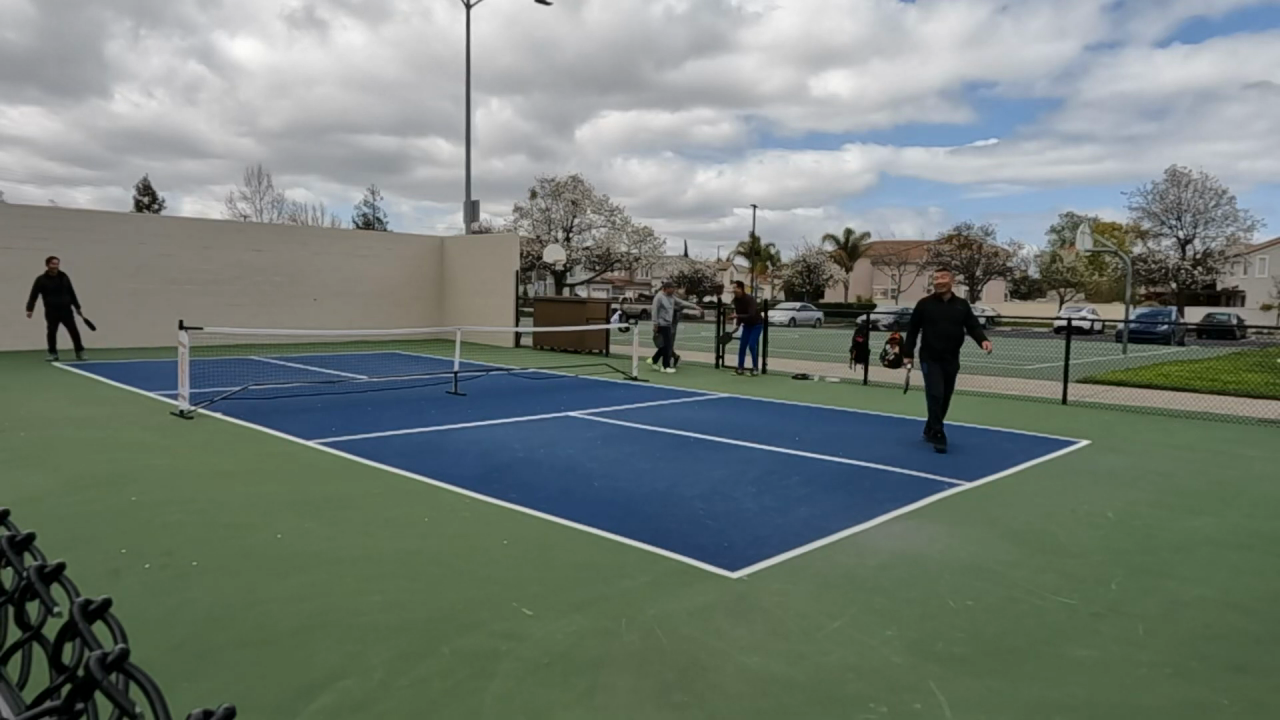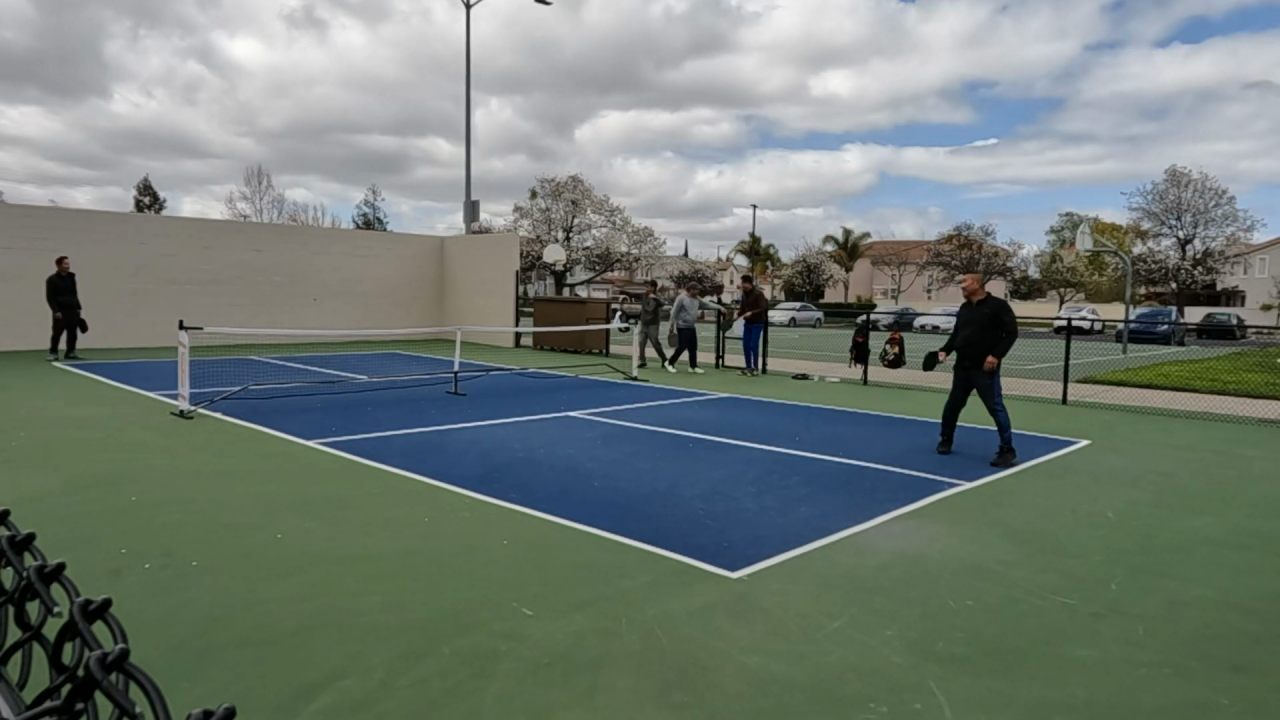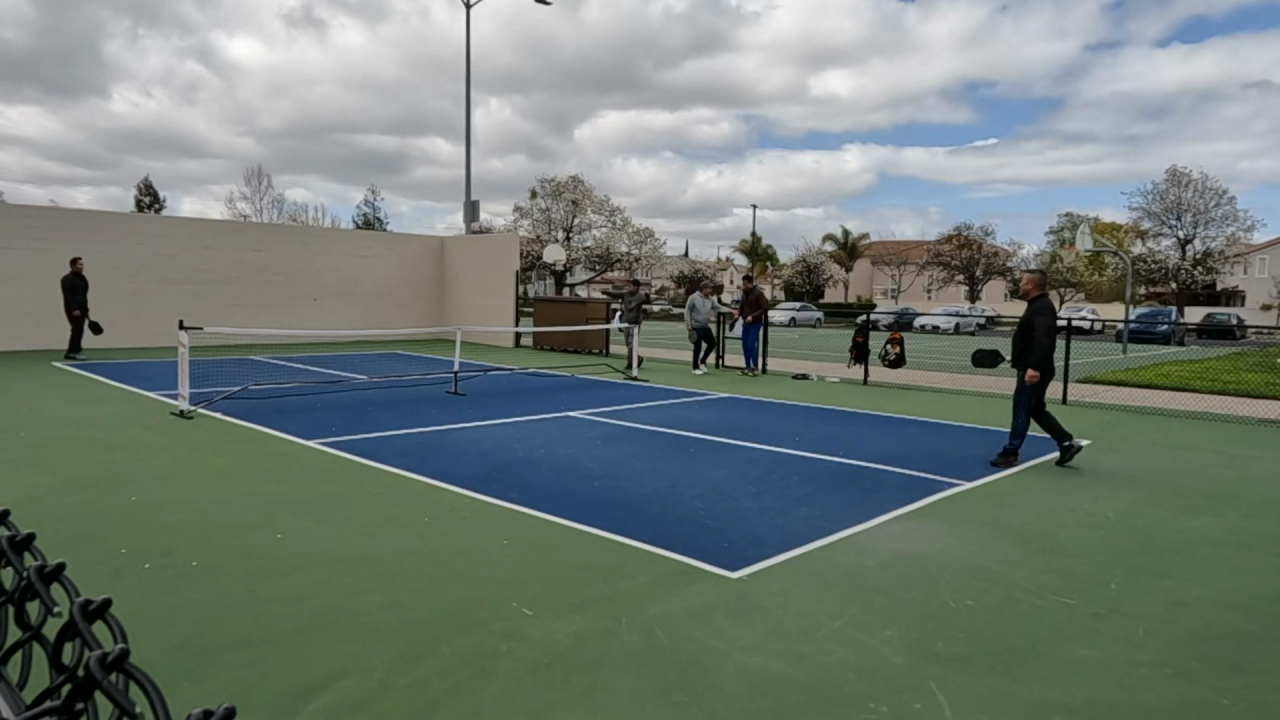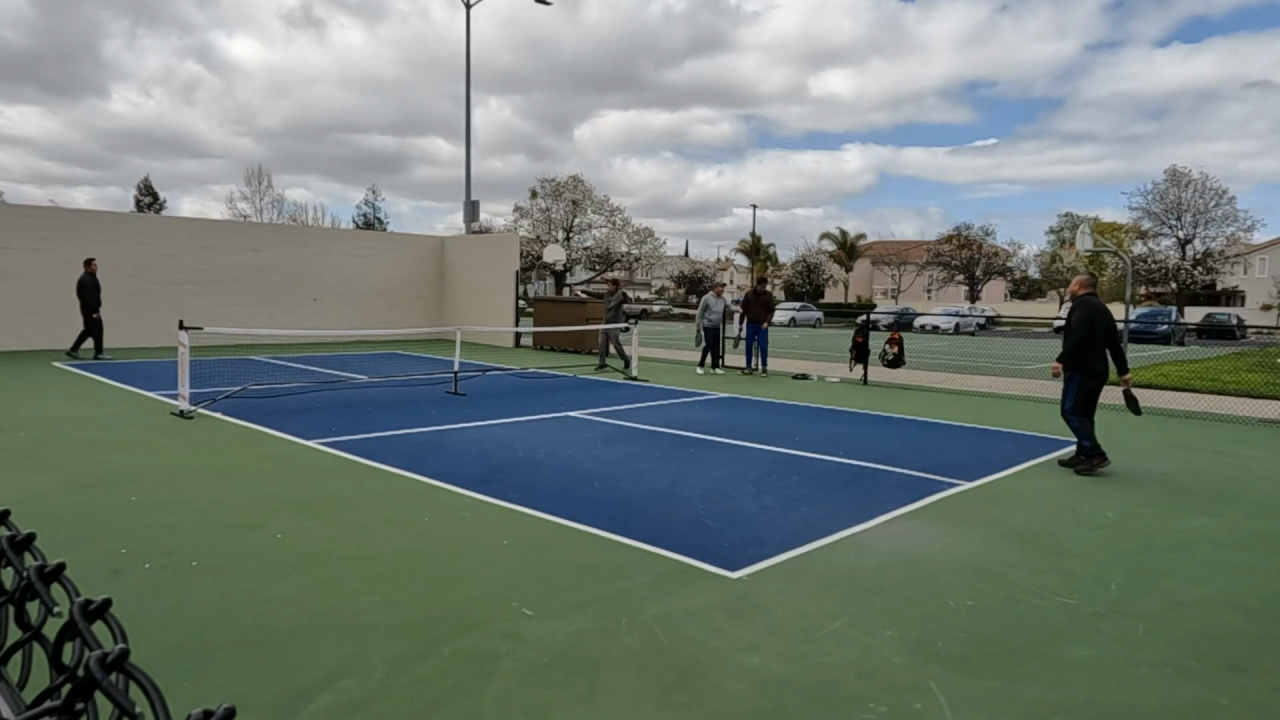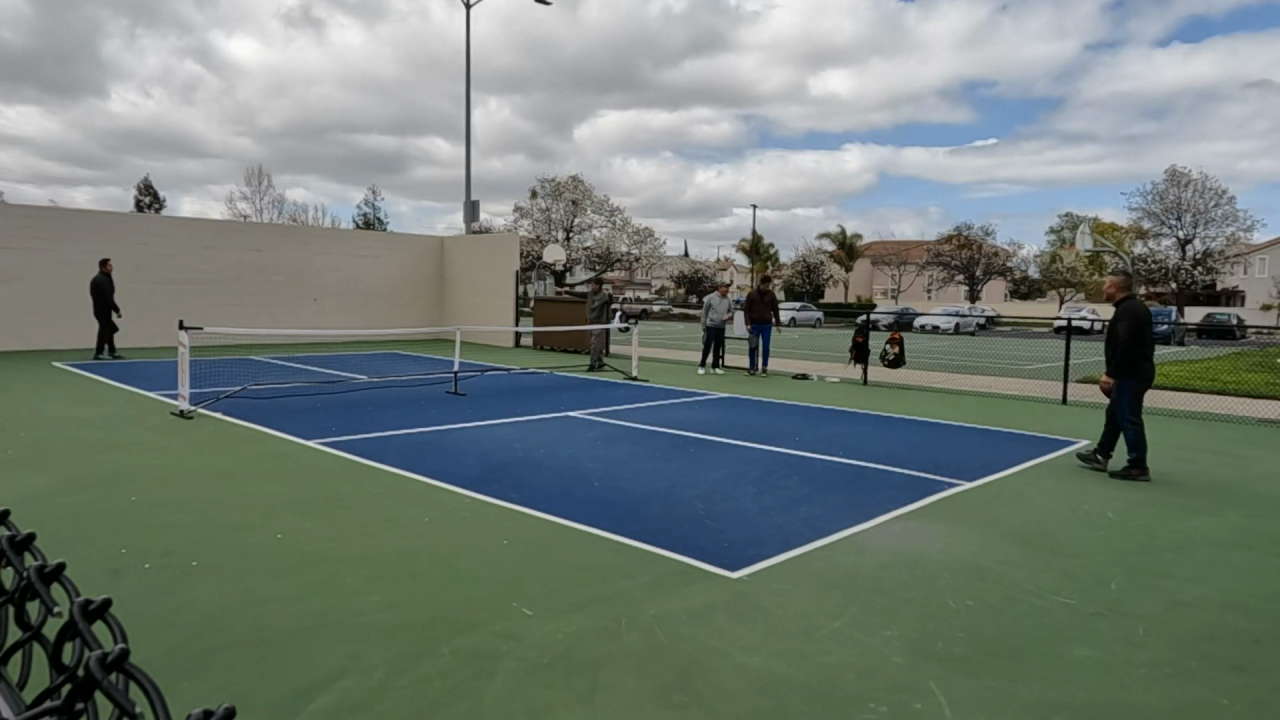
dt=0.5s
person 1, frame 1
left shoulder: (962, 305)
right shoulder: (925, 304)
left elbow: (973, 326)
right elbow: (913, 330)
left wrist: (983, 340)
right wrist: (908, 354)
left hip: (951, 360)
right hip: (931, 360)
left knee: (945, 398)
right knee: (935, 396)
left ankle: (931, 430)
right ankle: (936, 435)
person 1, frame 2
left shoulder: (998, 305)
right shoulder: (965, 308)
left elbow: (1011, 332)
right elbow: (958, 334)
left wrist: (996, 355)
right wrist: (946, 350)
left hip: (988, 369)
right hip: (963, 366)
left knee: (994, 406)
right knee: (953, 404)
left ankle: (1007, 450)
right ankle: (946, 440)
person 1, frame 3
left shoulder: (1042, 307)
right shoulder: (1037, 305)
left elbow: (1043, 339)
left wrist: (1034, 367)
right wrist: (1022, 359)
left hip: (1032, 371)
right hip: (1029, 368)
left knee: (1021, 410)
right knee: (1036, 409)
left ankle: (1010, 453)
right ankle: (1067, 444)
person 1, frame 4
left shoulder: (1082, 304)
right shoulder: (1103, 309)
left elbow: (1076, 337)
right elbow: (1115, 344)
left wrist: (1061, 360)
right wrist: (1123, 372)
left hip: (1080, 370)
right hip: (1097, 370)
left knee: (1070, 411)
right knee: (1084, 413)
left ankle: (1096, 454)
right ankle: (1084, 456)
person 1, frame 5
left shoulder: (1127, 311)
right shoulder: (1136, 308)
left elbow: (1124, 347)
left wrist: (1110, 374)
left hip: (1129, 375)
right hip: (1136, 373)
left knee: (1128, 419)
right knee: (1115, 415)
left ankle: (1138, 467)
right ankle: (1101, 455)
